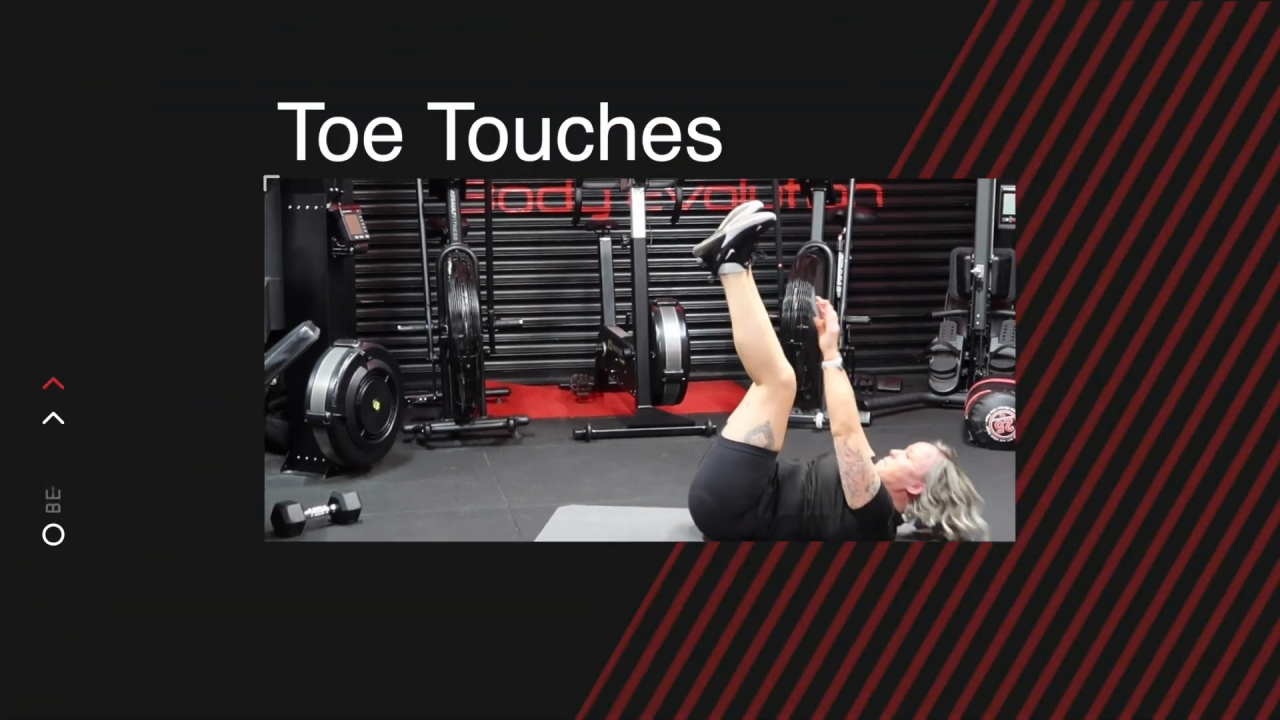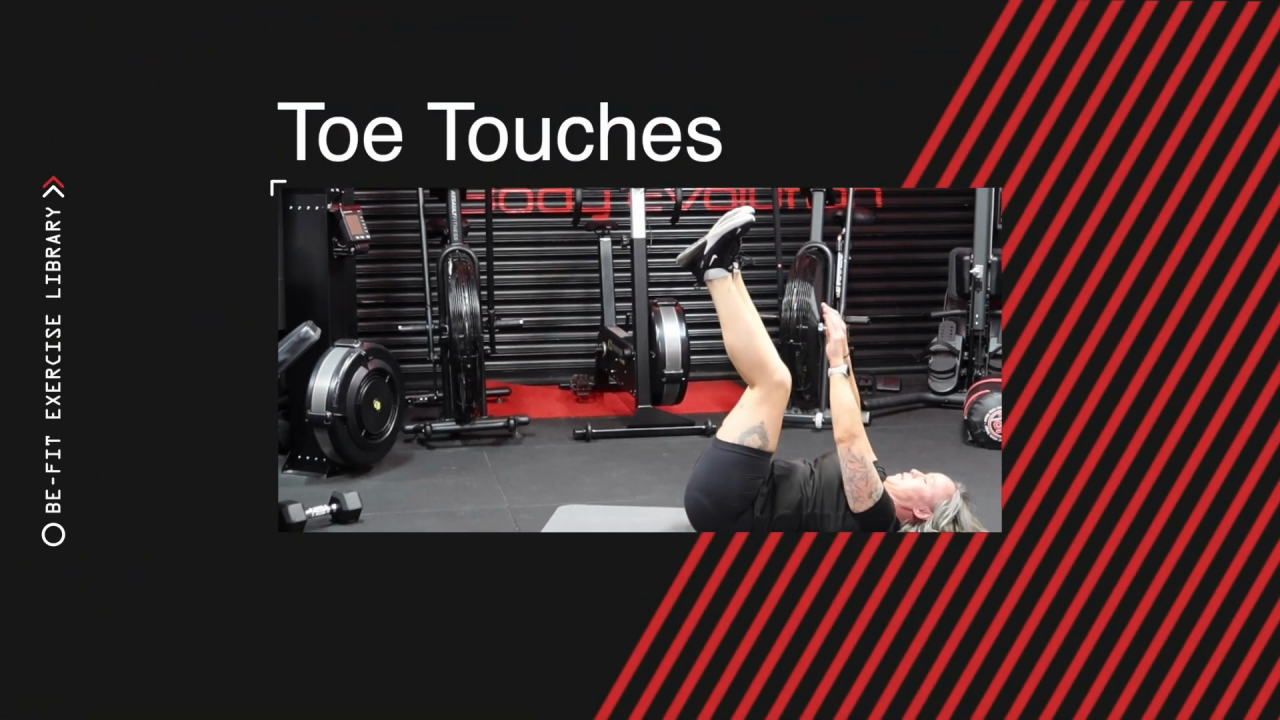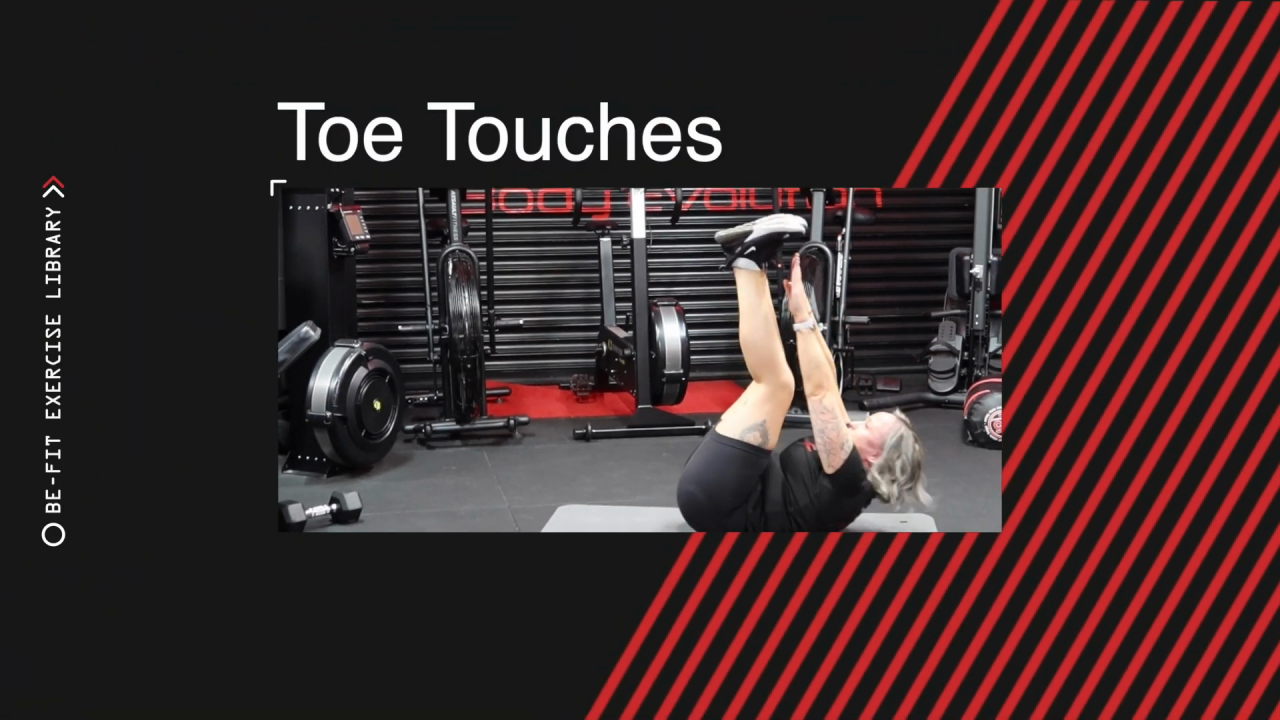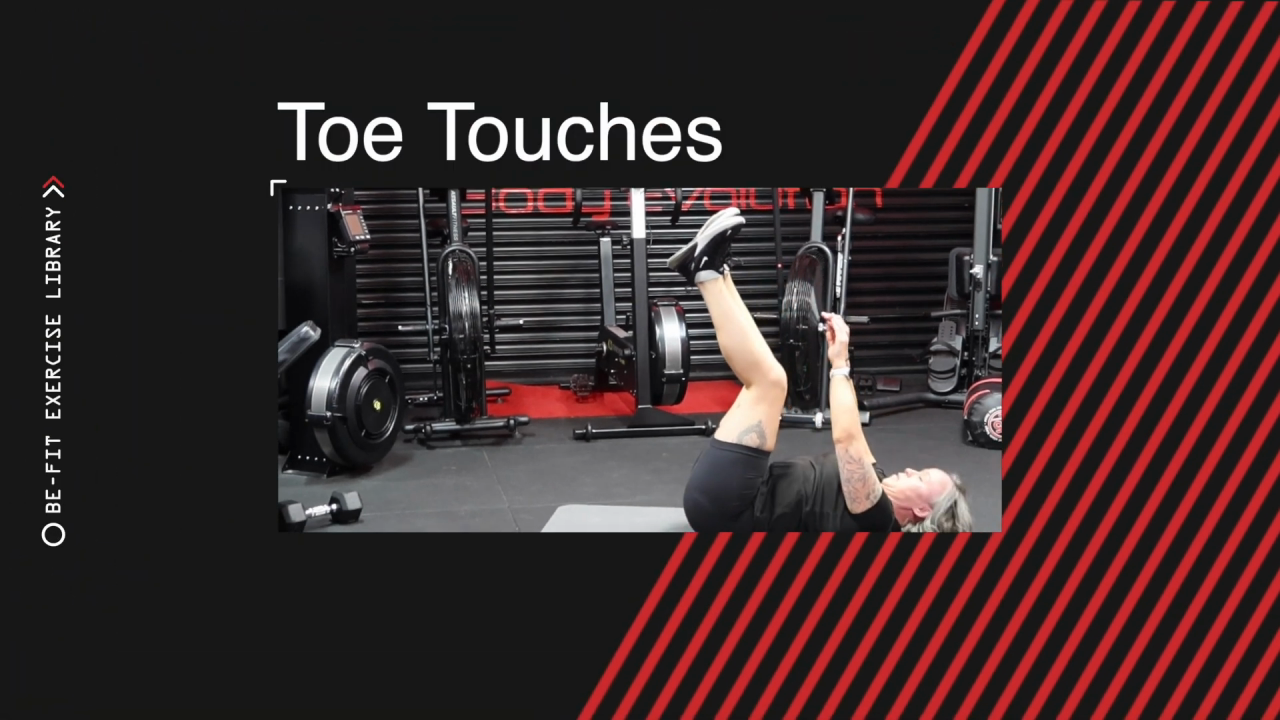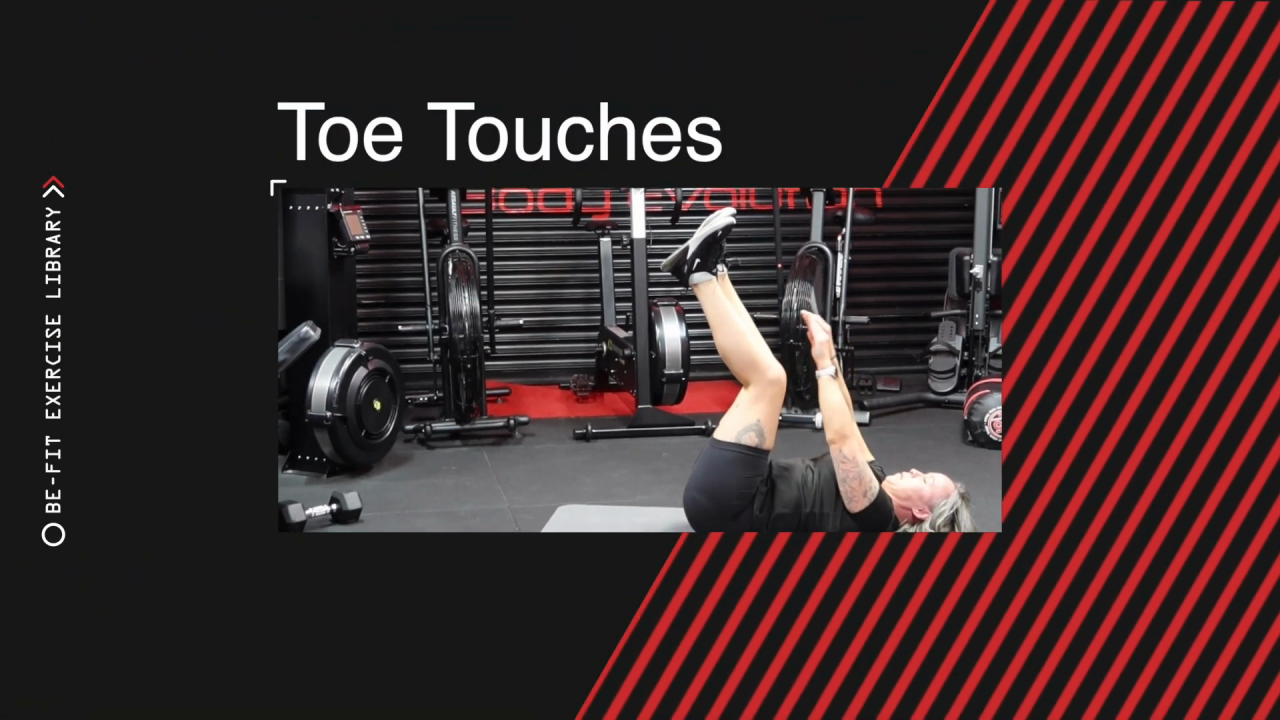
dt=0.7s
person 1, frame 1
left shoulder: (876, 514)
right shoulder: (880, 484)
left elbow: (845, 429)
right elbow: (849, 424)
left wrist: (830, 353)
right wrist: (833, 347)
left hip: (723, 506)
right hip: (729, 502)
left knee: (777, 379)
right knee: (775, 377)
left ankle: (731, 264)
right ankle: (733, 264)
person 1, frame 2
left shoulder: (877, 515)
right shoulder: (878, 487)
left elbow: (848, 436)
right elbow: (854, 427)
left wrist: (838, 363)
right wrist: (843, 355)
left hip: (723, 506)
right hip: (727, 498)
left knee: (772, 381)
right knee: (772, 379)
left ankle: (718, 271)
right ankle: (723, 270)
person 1, frame 3
left shoulder: (852, 482)
right shoulder: (845, 456)
left elbow: (821, 389)
right elbow: (826, 376)
left wrist: (802, 317)
right wrist: (803, 307)
left hip: (711, 501)
right hip: (716, 496)
left knee: (778, 381)
right knee: (774, 377)
left ankle: (750, 259)
right ankle: (754, 260)
person 1, frame 4
left shoulder: (876, 518)
right shoulder: (876, 491)
left elbow: (846, 437)
right elbow: (850, 429)
left wrist: (840, 366)
right wrist: (841, 359)
left hip: (721, 506)
right hip: (726, 502)
left knee: (768, 381)
right knee: (766, 378)
left ankle: (707, 271)
right ankle: (714, 271)
person 1, frame 5
left shoulder: (876, 515)
right shoulder: (875, 480)
left elbow: (840, 436)
right elbow: (846, 420)
left wrist: (825, 364)
right wrist: (829, 359)
left hip: (720, 505)
right hip: (725, 500)
left knee: (768, 379)
right knee: (766, 375)
left ankle: (702, 273)
right ankle: (710, 271)
